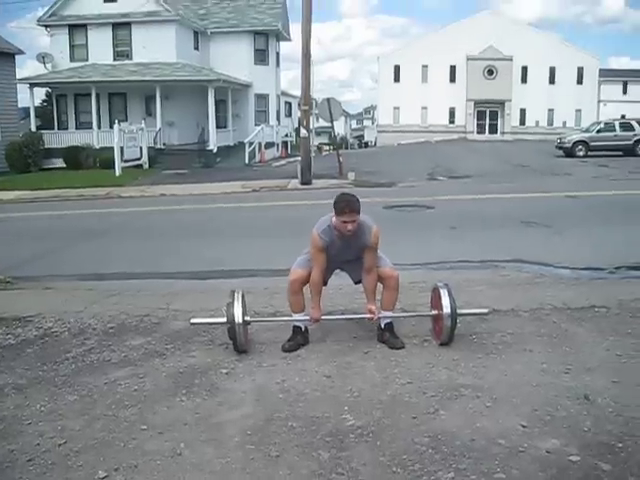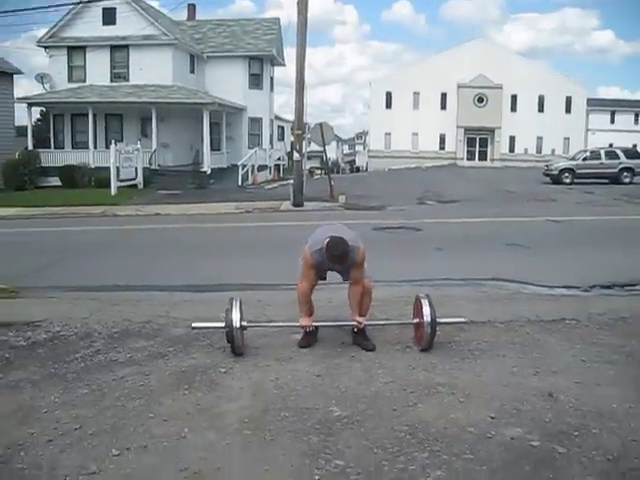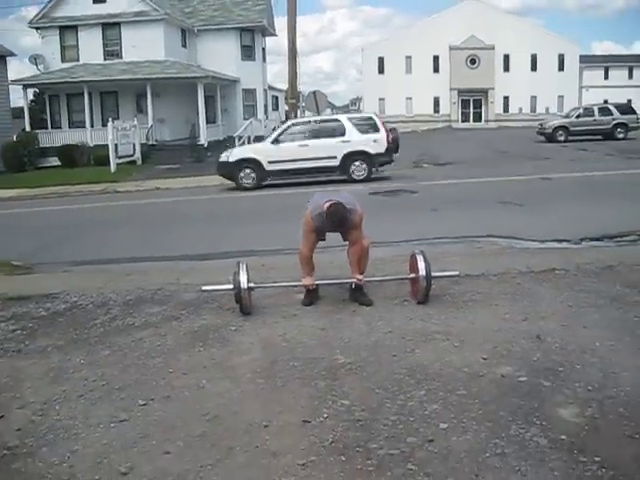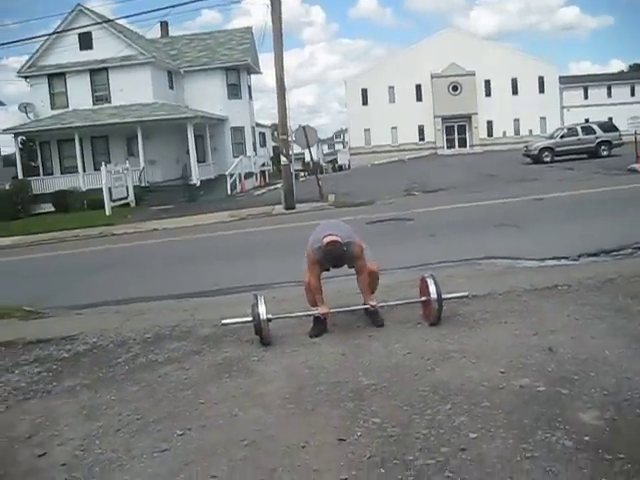
dt=1s
person 1, frame 1
left shoulder: (371, 232)
right shoulder: (320, 233)
left elbow: (369, 271)
right elbow: (318, 272)
left wrist: (371, 303)
right wrist: (315, 307)
left hip: (358, 257)
right hip: (321, 256)
left knee: (392, 277)
right knee: (294, 280)
left ankle: (385, 328)
right ankle: (300, 330)
person 1, frame 2
left shoulder: (358, 251)
right shoulder: (311, 252)
left elbow: (356, 284)
right elbow: (305, 285)
left wrist: (355, 315)
right wrist: (304, 316)
left hip: (348, 257)
right hip: (317, 253)
left knee: (366, 287)
right knee: (303, 285)
left ankle: (359, 331)
right ankle: (310, 330)
person 1, frame 3
left shoulder: (355, 213)
right shoulder: (312, 215)
left elbow: (354, 245)
right elbow: (307, 249)
left wrist: (356, 274)
right wrist: (306, 276)
left hip: (348, 220)
right hip: (318, 213)
left knee: (363, 245)
right knee: (304, 249)
left ankle: (356, 288)
right ankle: (311, 289)
person 1, frame 4
left shoulder: (354, 245)
right shoulder: (313, 250)
left elbow: (361, 273)
right elbow: (314, 279)
left wrist: (368, 299)
right wrist: (321, 305)
left hip: (346, 244)
right hip: (320, 249)
left knee: (372, 270)
right knee: (308, 281)
left ankle: (370, 309)
